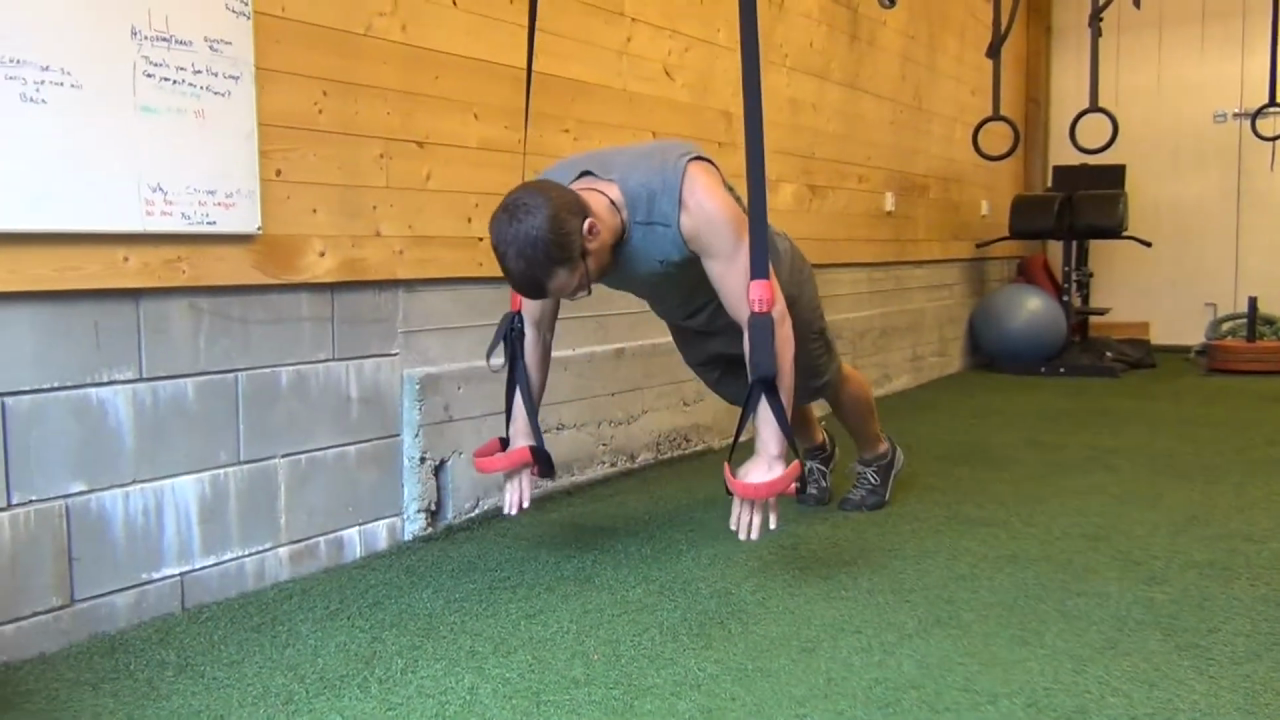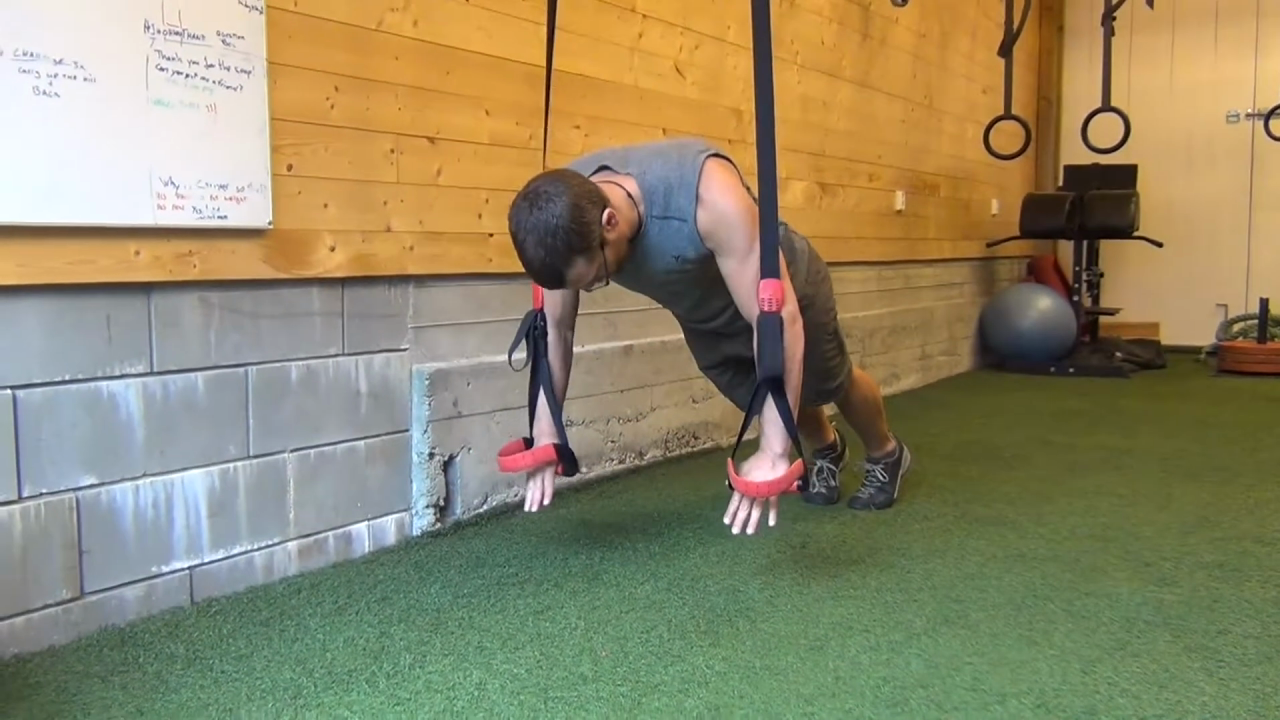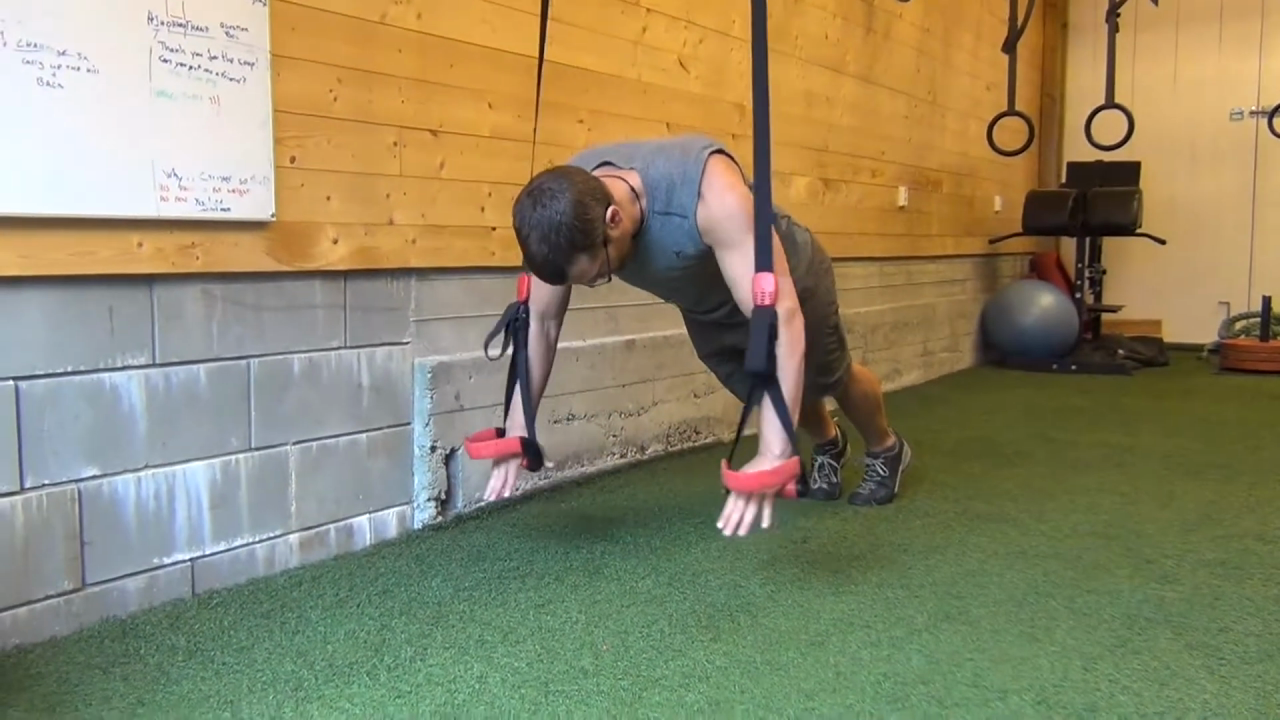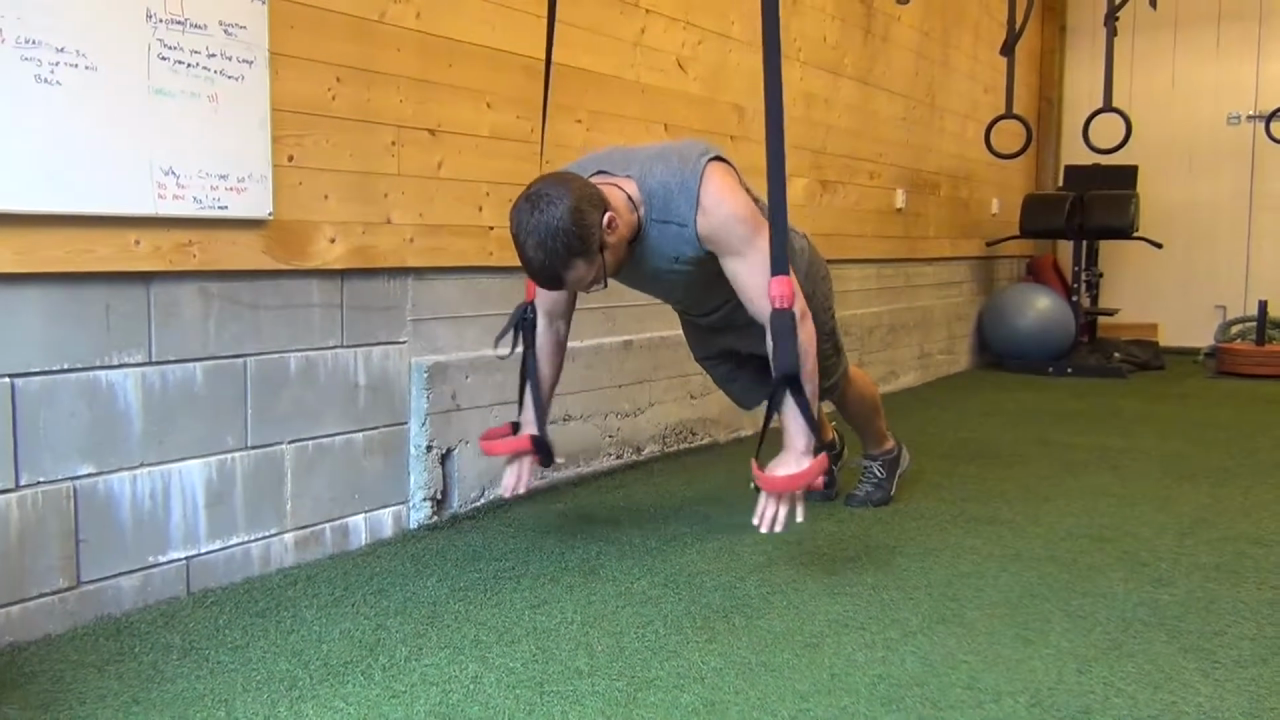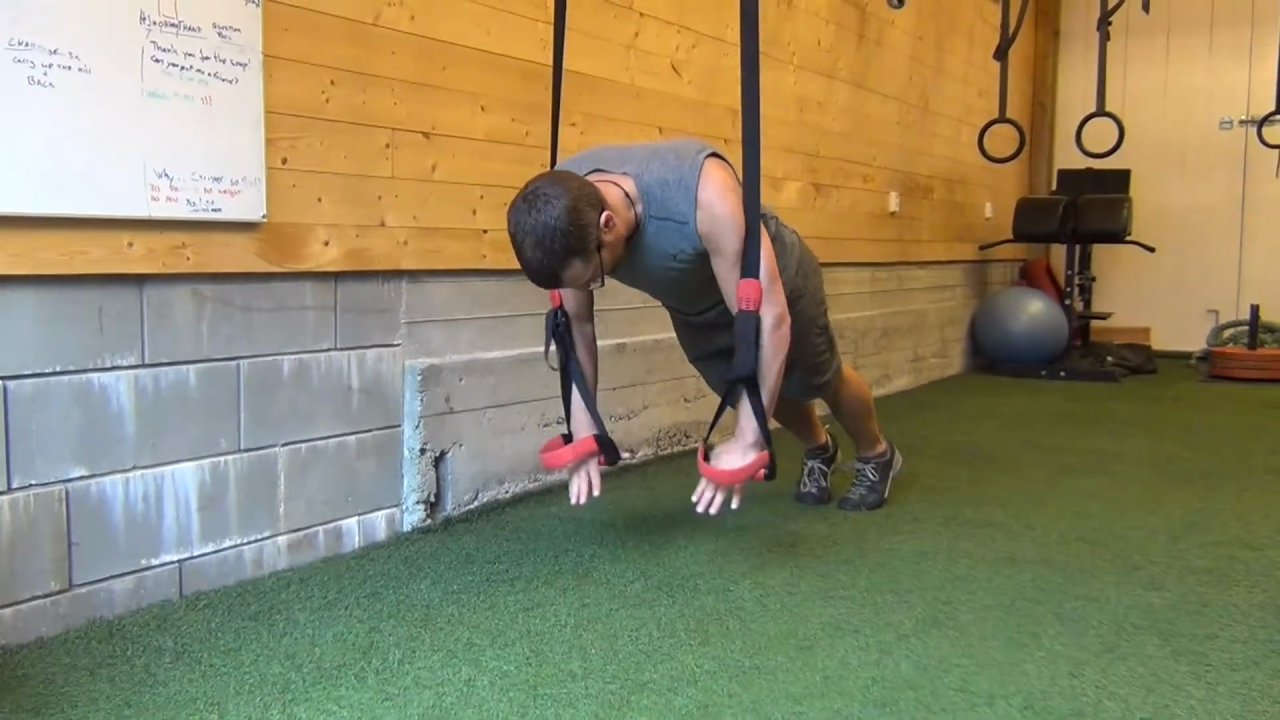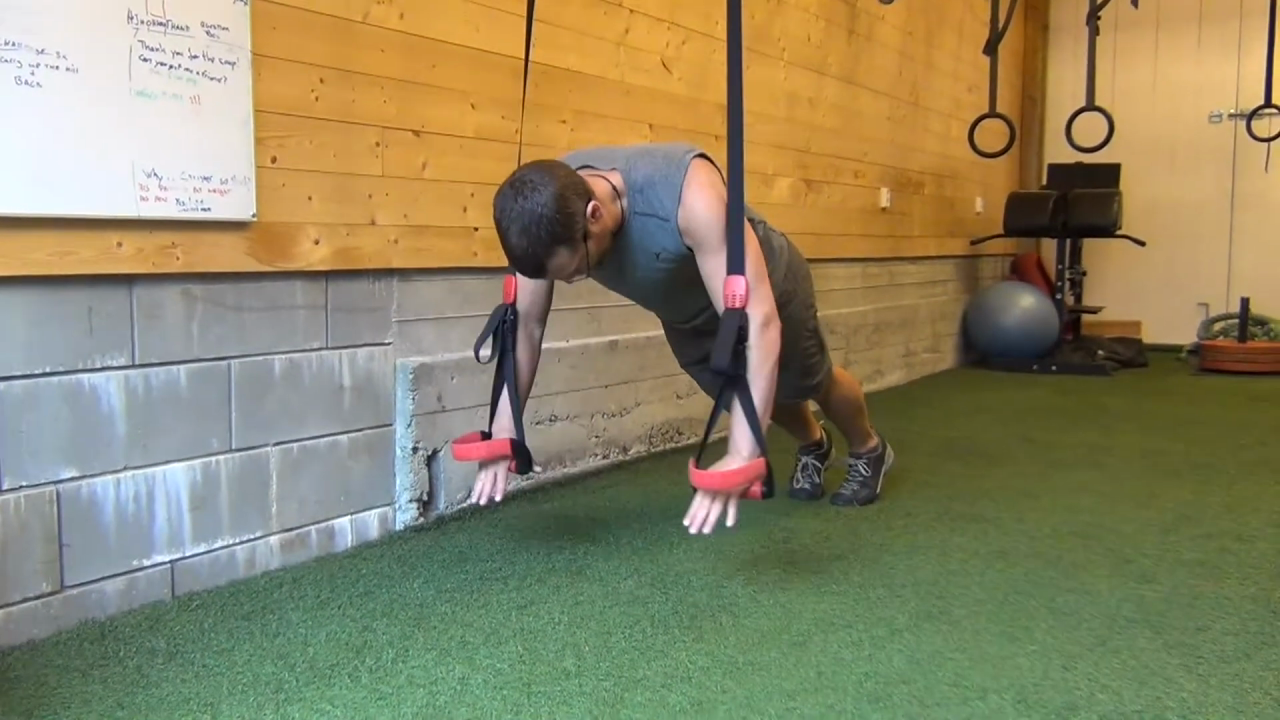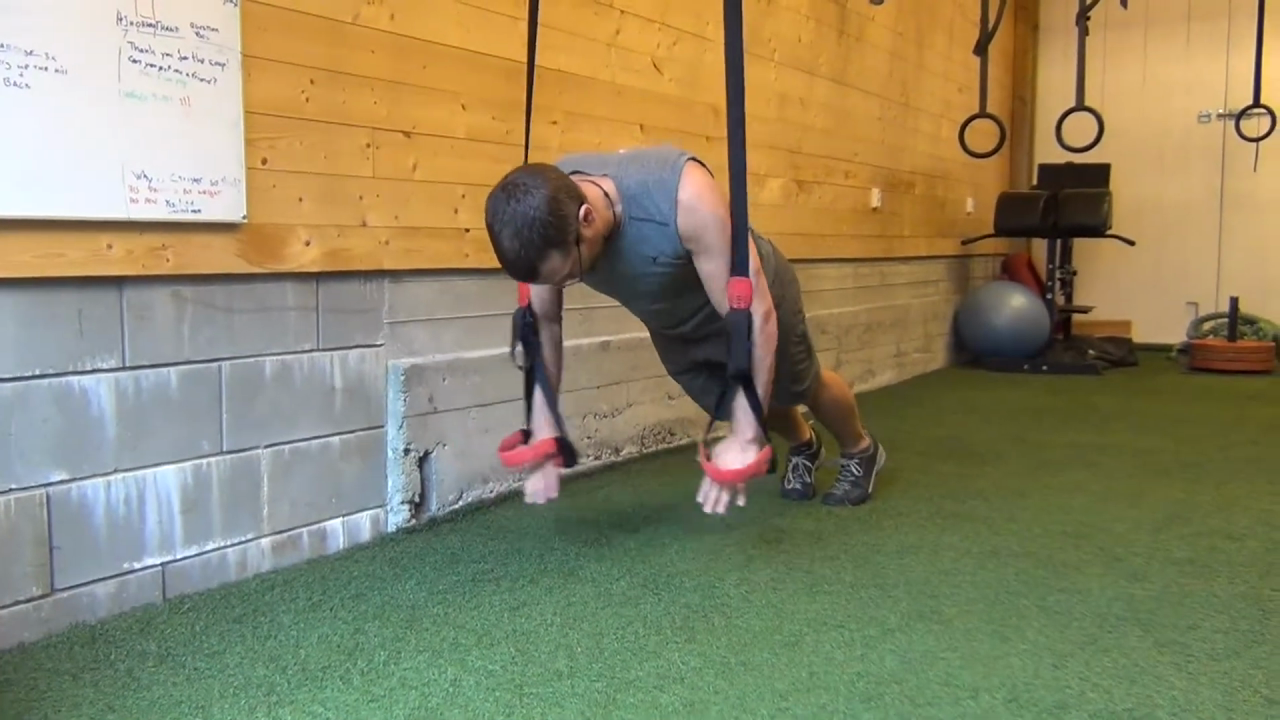
dt=0.4s
person 1, frame 1
left shoulder: (689, 197)
right shoulder: (546, 214)
left elbow: (766, 321)
right elbow: (534, 330)
left wrist: (770, 454)
right wrist: (520, 435)
left hip: (768, 292)
left knee: (823, 379)
left ankle: (878, 455)
right ankle: (817, 450)
person 1, frame 2
left shoulder: (707, 193)
right shoulder: (564, 212)
left elbow: (779, 320)
right elbow: (555, 328)
left wrist: (774, 452)
right wrist: (544, 434)
left hip: (784, 288)
left knee: (831, 383)
right knee: (775, 396)
left ankle: (885, 456)
right ankle: (827, 451)
person 1, frame 3
left shoulder: (707, 190)
right shoulder: (565, 209)
left elbow: (780, 317)
right elbow: (541, 321)
left wrist: (774, 453)
right wrist: (517, 431)
left hip: (786, 282)
left knee: (832, 377)
left ankle: (885, 450)
right ankle: (828, 447)
person 1, frame 4
left shoulder: (705, 197)
right shoulder: (565, 210)
left elbow: (790, 320)
right elbow: (549, 321)
left wrist: (796, 450)
right wrist: (531, 427)
left knee: (830, 380)
right knee: (763, 393)
left ankle: (884, 453)
right ankle: (828, 448)
person 1, frame 5
left shoulder: (705, 195)
right shoulder: (562, 207)
left elbow: (770, 318)
right elbow: (577, 323)
left wrist: (747, 441)
right wrist: (583, 431)
left hip: (775, 281)
left knee: (819, 381)
right knee: (771, 386)
left ankle: (876, 456)
right ankle: (819, 451)
person 1, frame 6
left shoulder: (687, 192)
right shoulder: (546, 210)
left elbow: (759, 321)
right elbow: (525, 324)
left wrist: (742, 454)
right wrist: (502, 435)
left hip: (763, 287)
left knee: (811, 381)
right knee: (760, 394)
left ankle: (868, 451)
right ankle: (813, 447)
person 1, frame 7
left shoulder: (683, 196)
right shoulder: (543, 221)
left elbow: (756, 316)
right elbow: (543, 322)
left wrist: (745, 436)
right wrist: (544, 429)
left hip: (752, 293)
left knee: (799, 386)
right knee: (745, 398)
left ankle: (860, 451)
right ankle: (803, 447)
